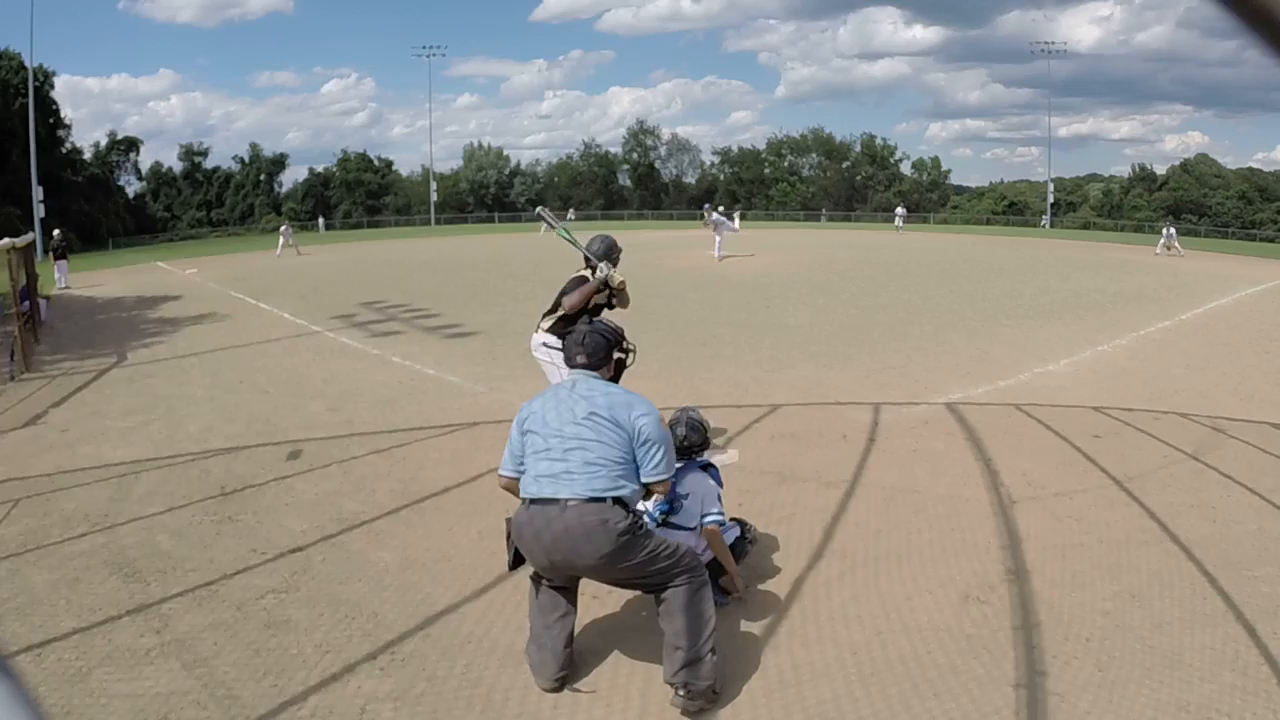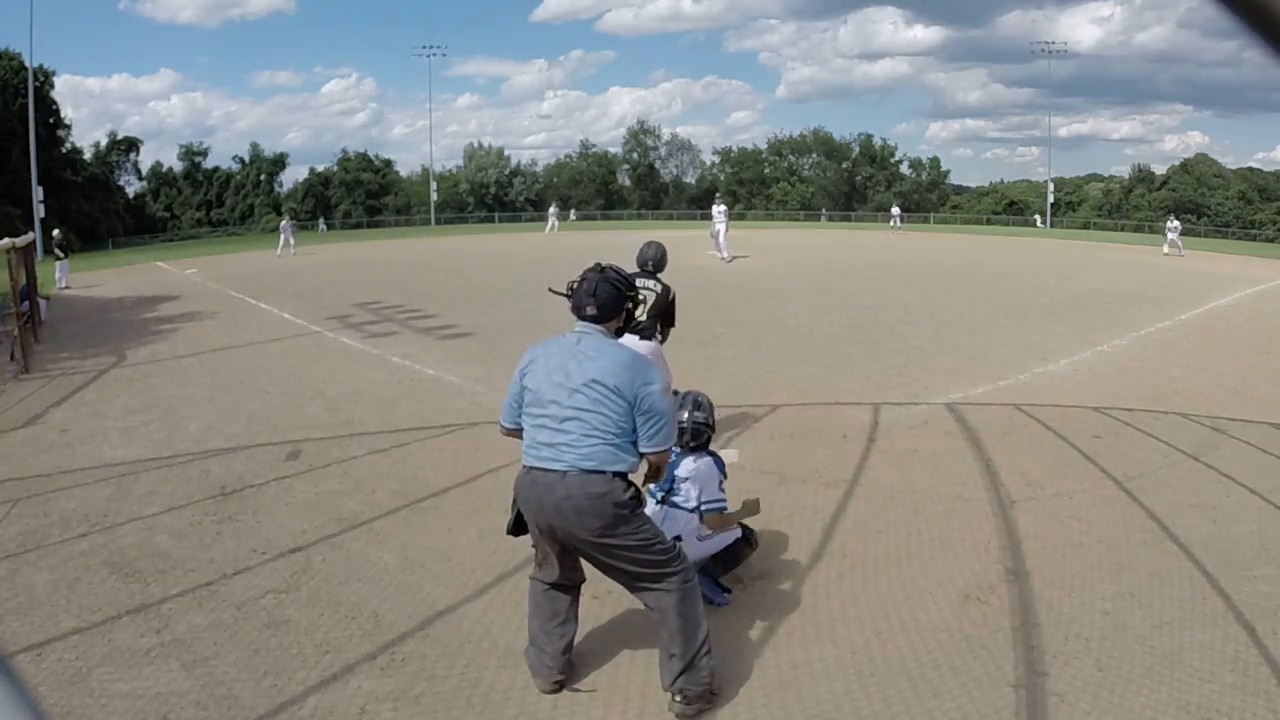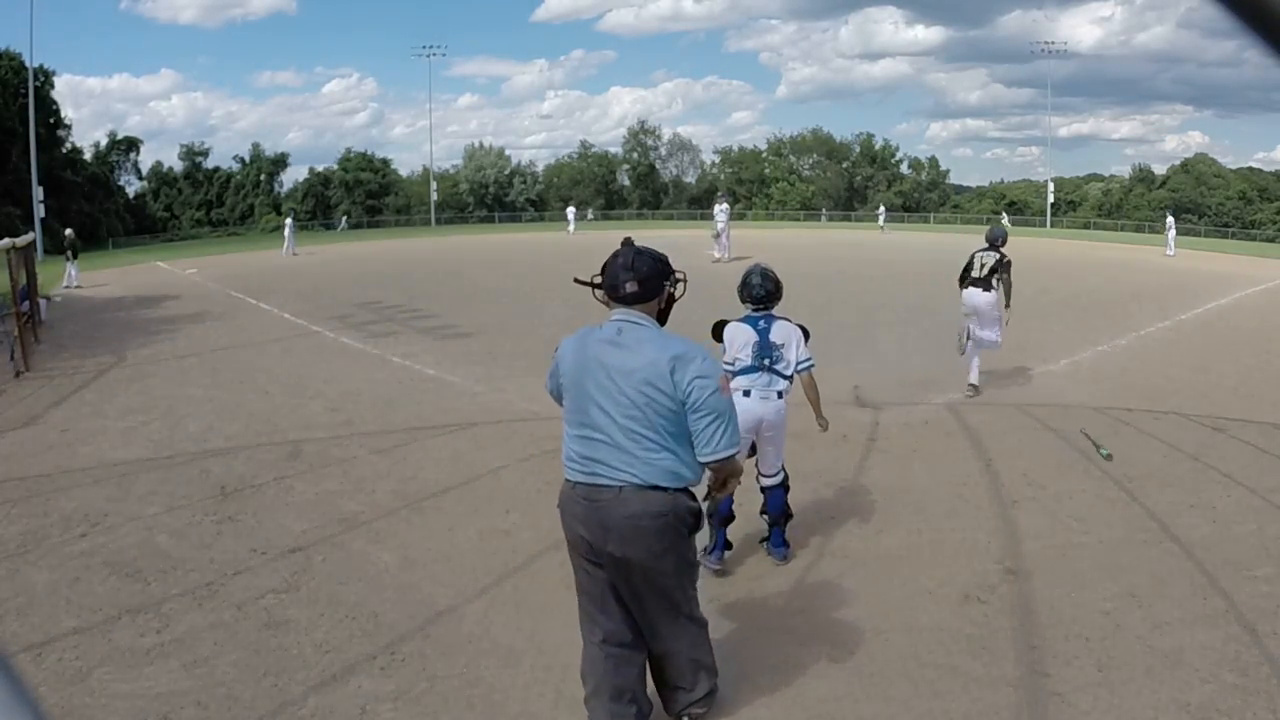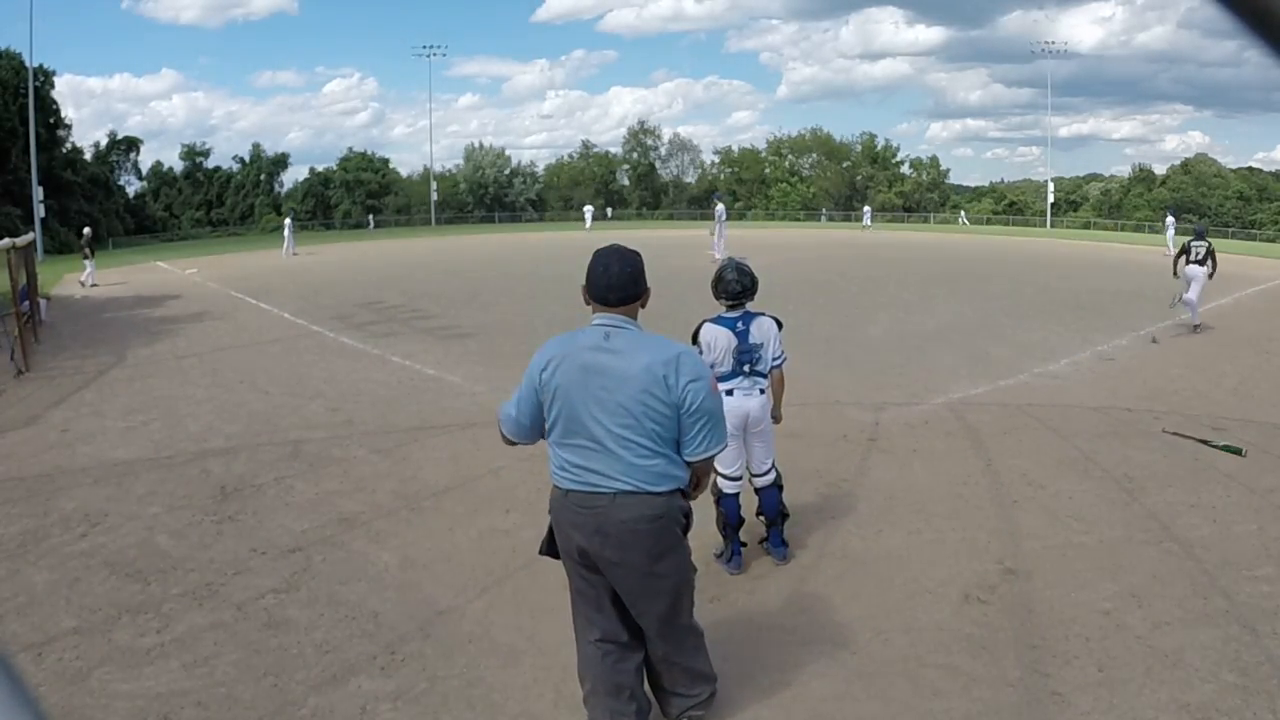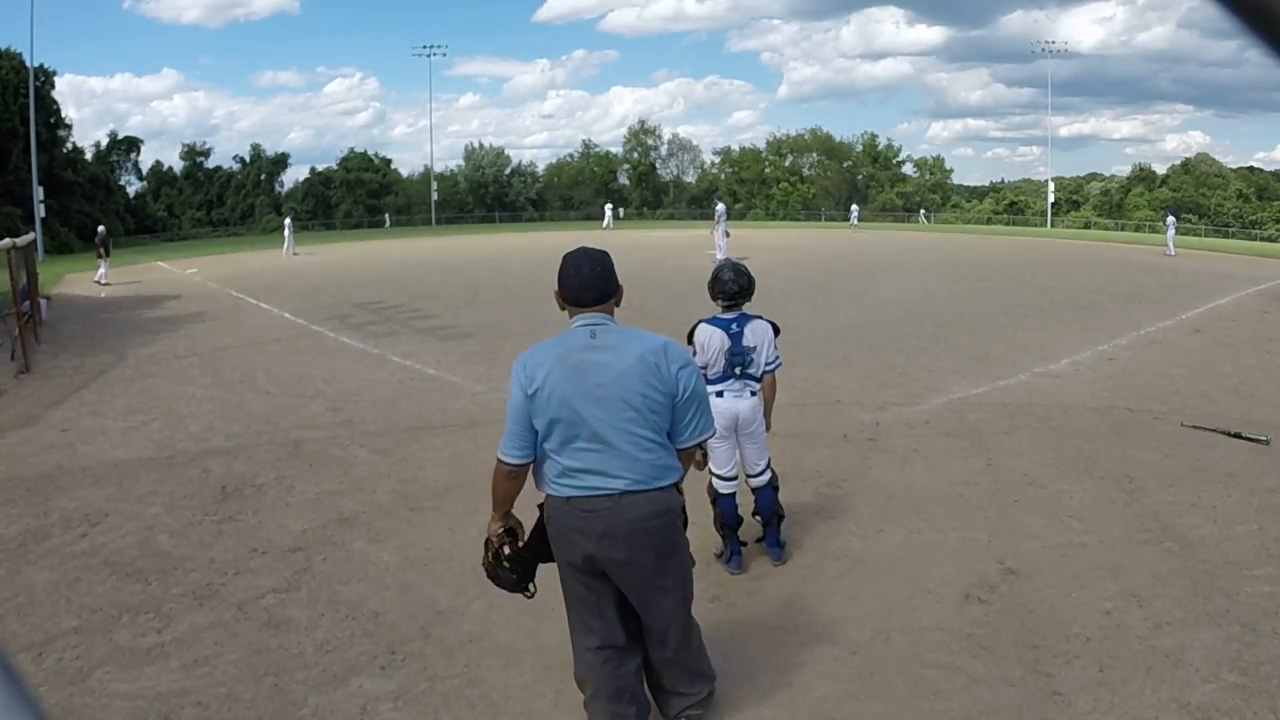
dt=1s
person 1, frame 1
left shoulder: (533, 406)
right shoulder: (635, 406)
left elbow: (508, 480)
right elbow: (660, 484)
left hip: (533, 531)
right hip: (598, 529)
left knee: (551, 577)
right knee: (684, 572)
left ankle: (548, 666)
right ankle: (691, 684)
person 1, frame 2
left shoulder: (535, 356)
right shoulder: (639, 370)
left elbow: (509, 427)
right elbow: (657, 454)
right wrist: (656, 472)
left hip: (535, 490)
right hip: (596, 497)
left knee: (553, 575)
right knee: (669, 577)
left ankle: (548, 668)
person 1, frame 3
left shoulder: (573, 347)
right shoulder: (688, 358)
right elbow: (721, 459)
right wrist: (729, 475)
left hip: (583, 506)
right hip: (653, 511)
left knee: (606, 629)
right knee: (672, 617)
person 1, frame 4
left shoulder: (550, 356)
right shoulder: (679, 361)
left elbow: (513, 433)
right elbow: (702, 457)
right wrist: (694, 484)
left hip: (574, 512)
right hip: (647, 515)
left knee: (600, 627)
right knee: (666, 615)
person 1, frame 5
left shoulder: (532, 365)
right shoulder: (667, 354)
left elbow: (513, 464)
right elbow: (687, 445)
left wrist: (500, 517)
left hip: (571, 518)
right hip: (649, 512)
left knee: (597, 630)
right knee: (667, 616)
person 2, frame 1
right shoulder: (705, 480)
left elbow: (639, 514)
right elbow: (711, 533)
right wrist: (735, 575)
right knee: (746, 532)
right ankle: (706, 578)
person 2, frame 2
right shoulder: (708, 467)
right elbow: (712, 522)
right wrist: (744, 512)
right hip: (680, 546)
right knee: (746, 538)
right ankle: (705, 577)
person 2, frame 3
left shoulder: (733, 329)
right shoulder: (791, 330)
left elbow: (726, 379)
right elbow: (806, 377)
right wrist: (818, 414)
left hip: (741, 405)
right hip: (775, 407)
right knee: (773, 475)
left ankle: (717, 547)
right ankle: (777, 543)
person 2, frame 4
left shoulder: (709, 331)
right shoulder: (767, 325)
right elbow: (777, 373)
right wrist: (777, 407)
left hip: (725, 405)
right hip: (759, 403)
left knee: (728, 480)
right knee: (765, 473)
left ankle: (732, 552)
right ankle: (777, 543)
person 2, frame 5
left shoulder: (704, 331)
right shoulder: (762, 328)
right elbow: (768, 378)
right wrist: (767, 414)
left hip: (716, 407)
right hip: (750, 405)
left knee: (723, 480)
right knee: (761, 474)
left ankle: (732, 551)
right ankle: (773, 543)
